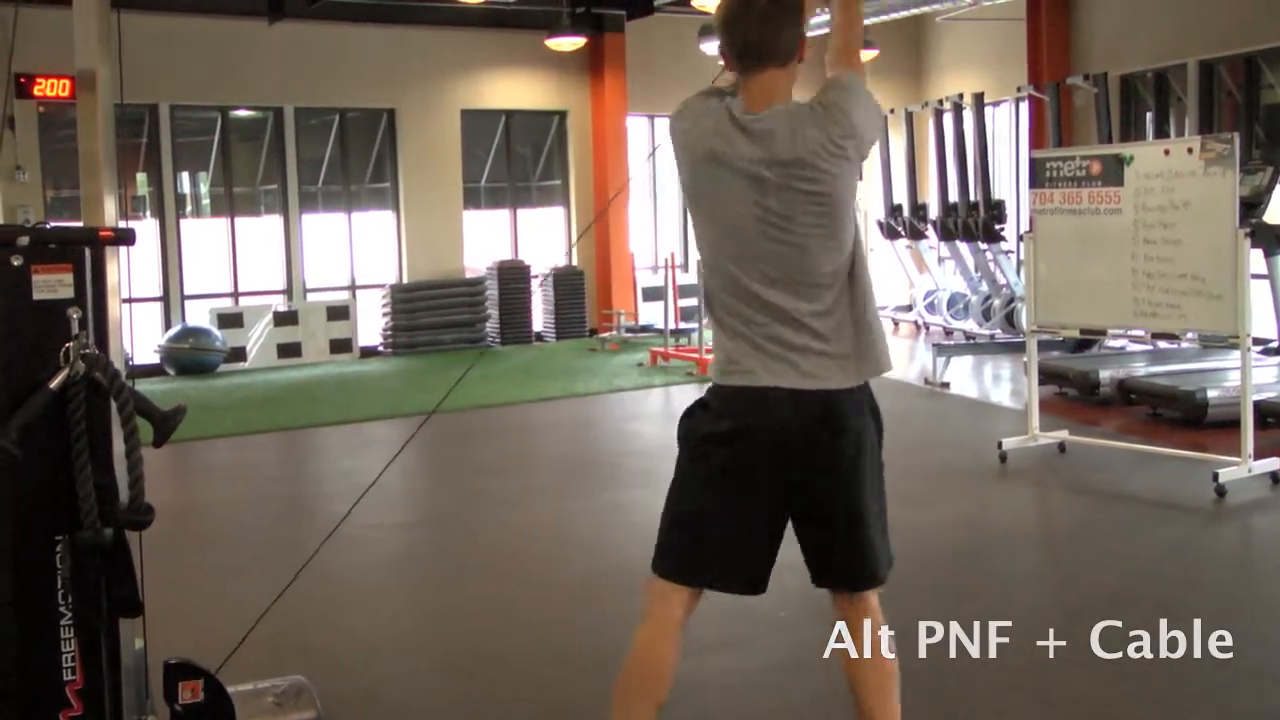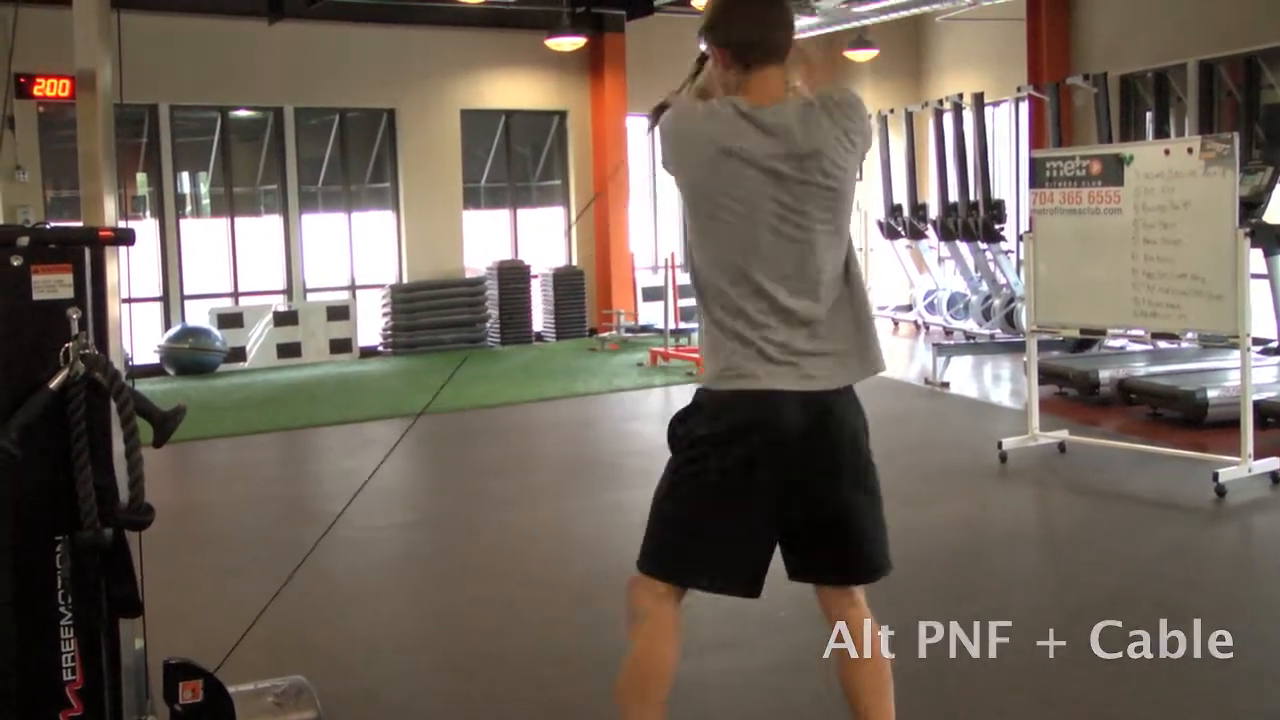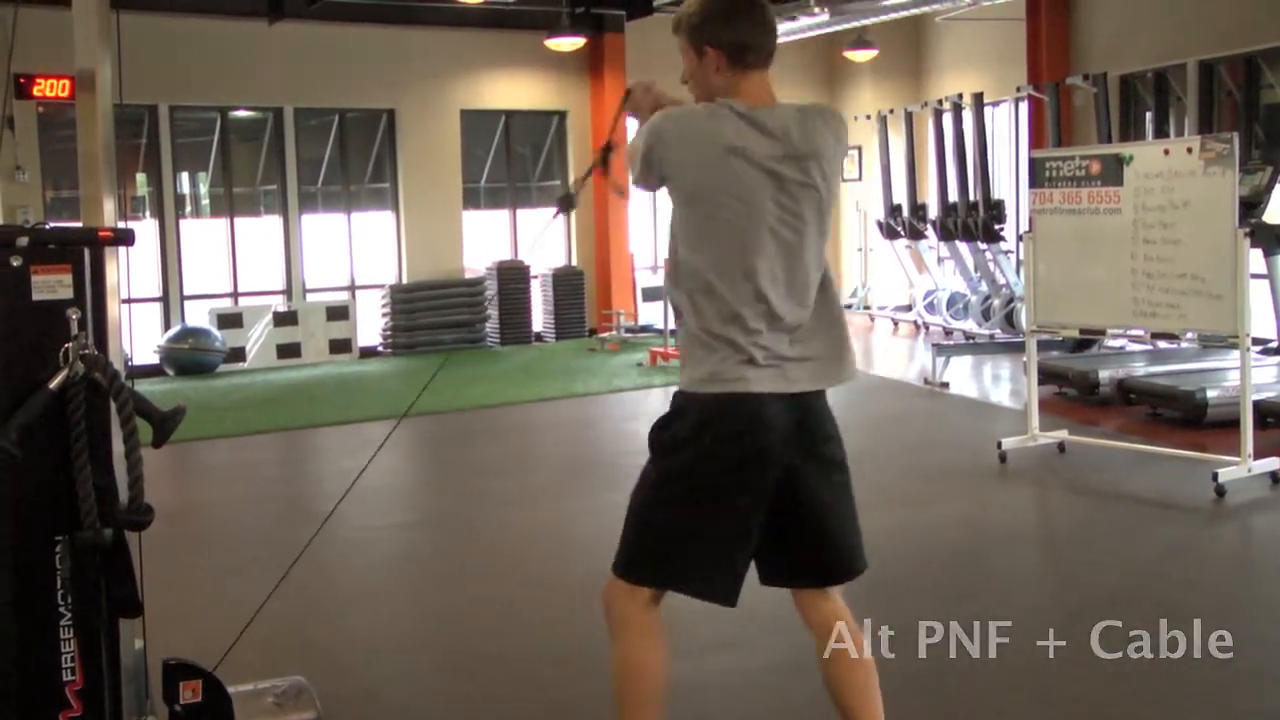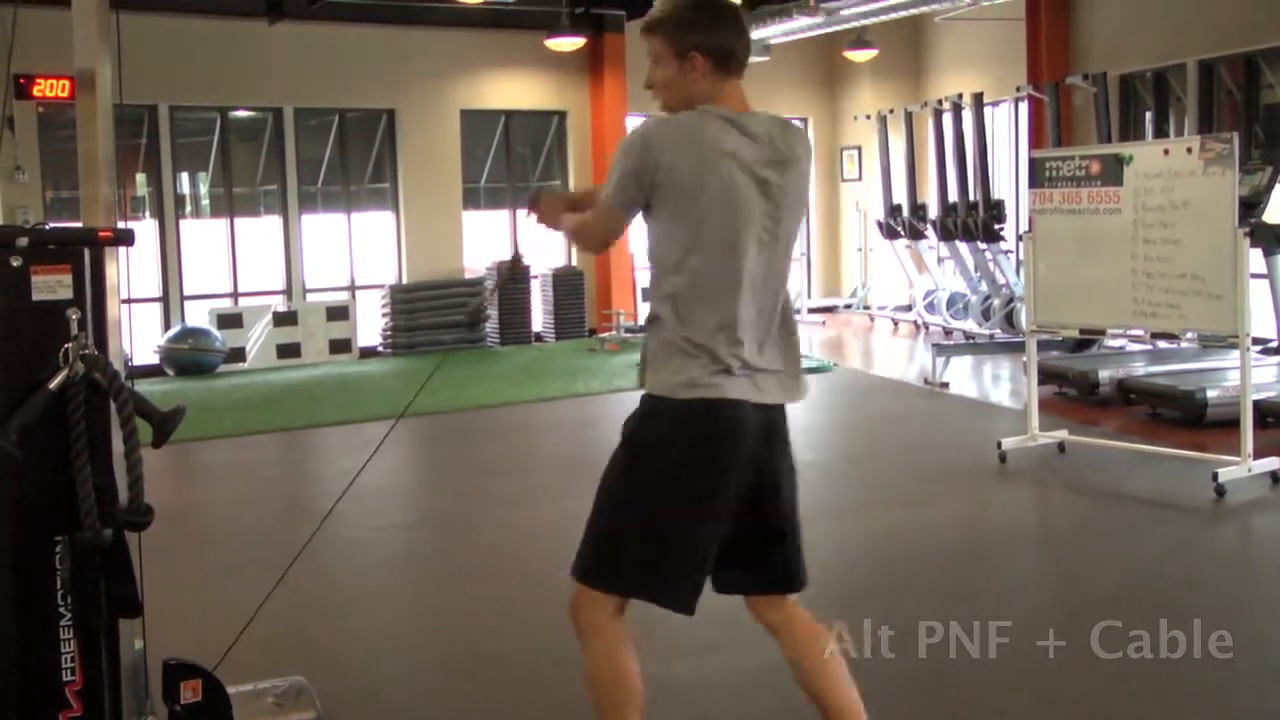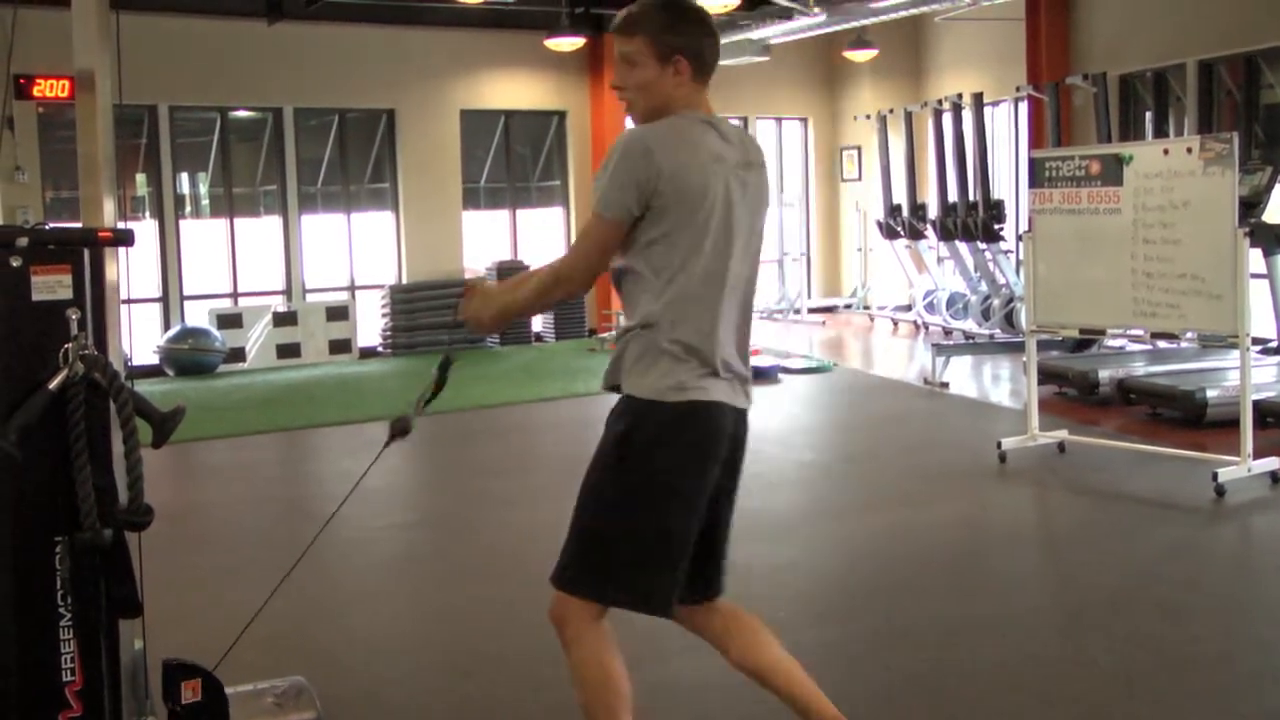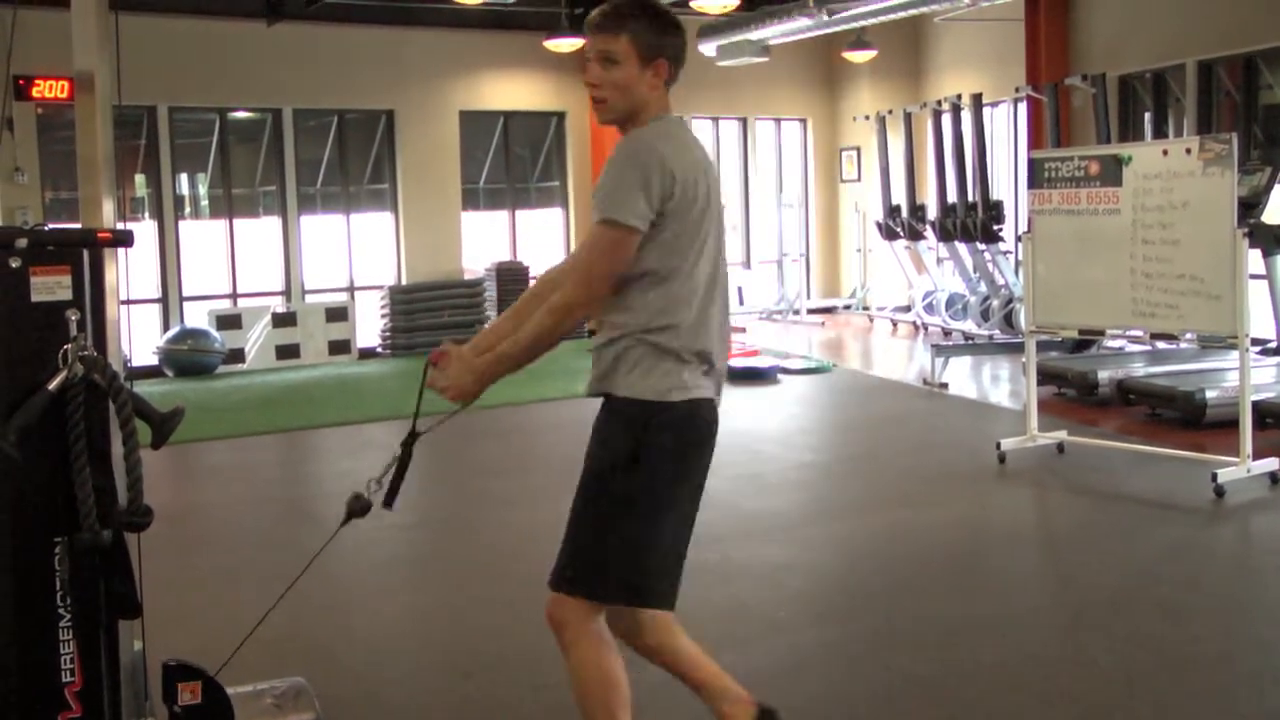
dt=0.1s
person 1, frame 1
left shoulder: (696, 128)
right shoulder: (838, 126)
left elbow: (735, 100)
right elbow: (844, 60)
left hip: (743, 402)
right hip: (837, 402)
left knee: (670, 595)
right knee: (857, 602)
person 1, frame 2
left shoulder: (688, 130)
right shoulder: (840, 125)
left wrist: (708, 81)
left hip: (736, 404)
right hip: (827, 401)
left knee: (653, 596)
right knee: (845, 600)
person 1, frame 3
left shoulder: (678, 133)
right shoulder: (825, 133)
left elbow: (642, 170)
left hip: (720, 404)
right hip: (804, 402)
left knee: (629, 597)
right knee: (822, 603)
person 1, frame 4
left shoulder: (661, 142)
right shoulder: (794, 149)
left elbow: (596, 236)
left wrist: (561, 216)
right wrist: (584, 204)
left hip: (688, 408)
right hip: (762, 409)
left knee: (595, 603)
right knee: (780, 609)
person 1, frame 5
left shoulder: (646, 149)
right shoulder: (744, 158)
left elbow: (578, 270)
left wrist: (502, 303)
right wrist: (518, 289)
left hip: (666, 410)
right hip: (711, 408)
left knee: (576, 608)
right knee: (700, 608)
person 1, frame 6
left shoulder: (644, 154)
right shoulder: (676, 153)
left elbow: (584, 291)
right elbow: (578, 275)
left wrist: (483, 368)
right wrist: (481, 349)
left hip: (652, 408)
right hip: (671, 405)
left knee: (575, 608)
right knee: (614, 600)
